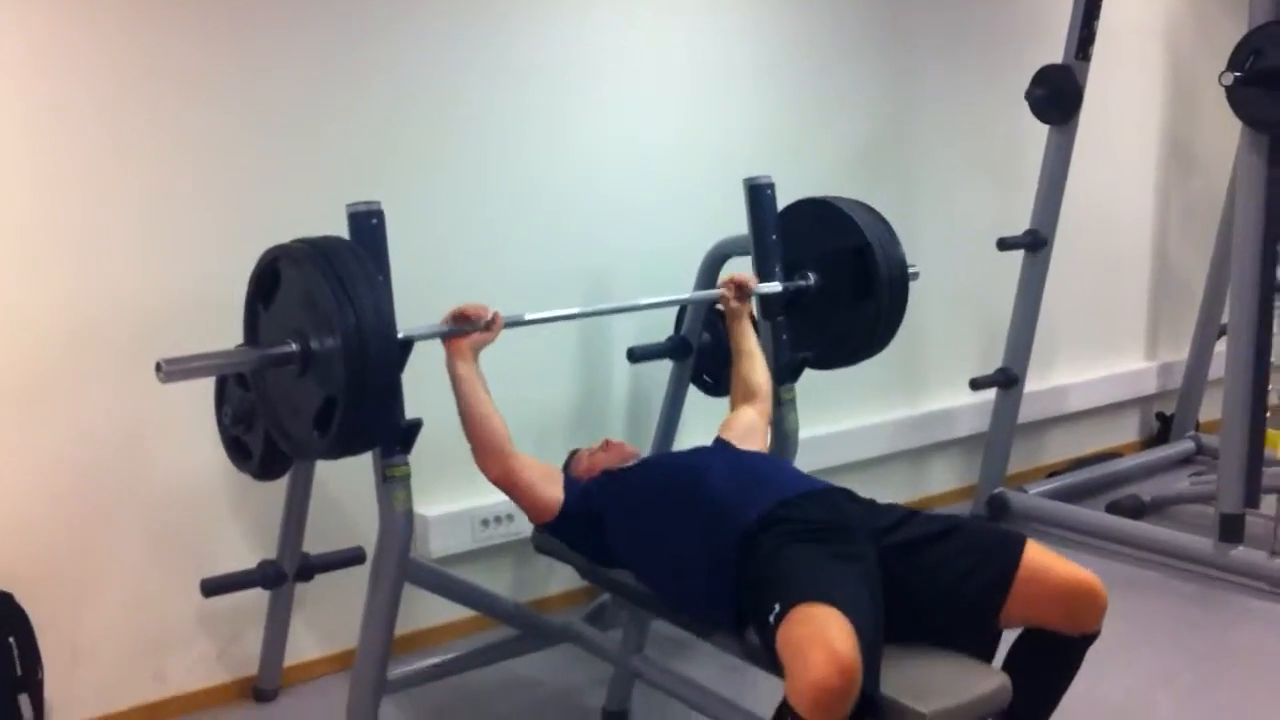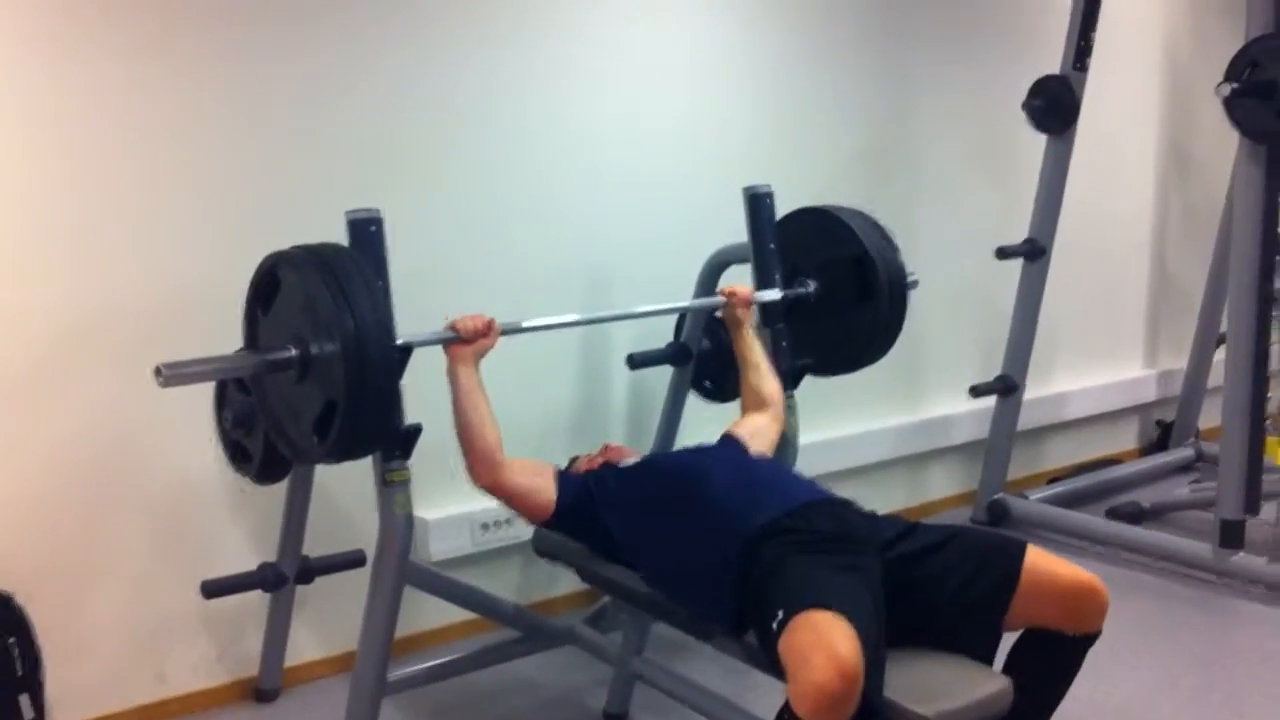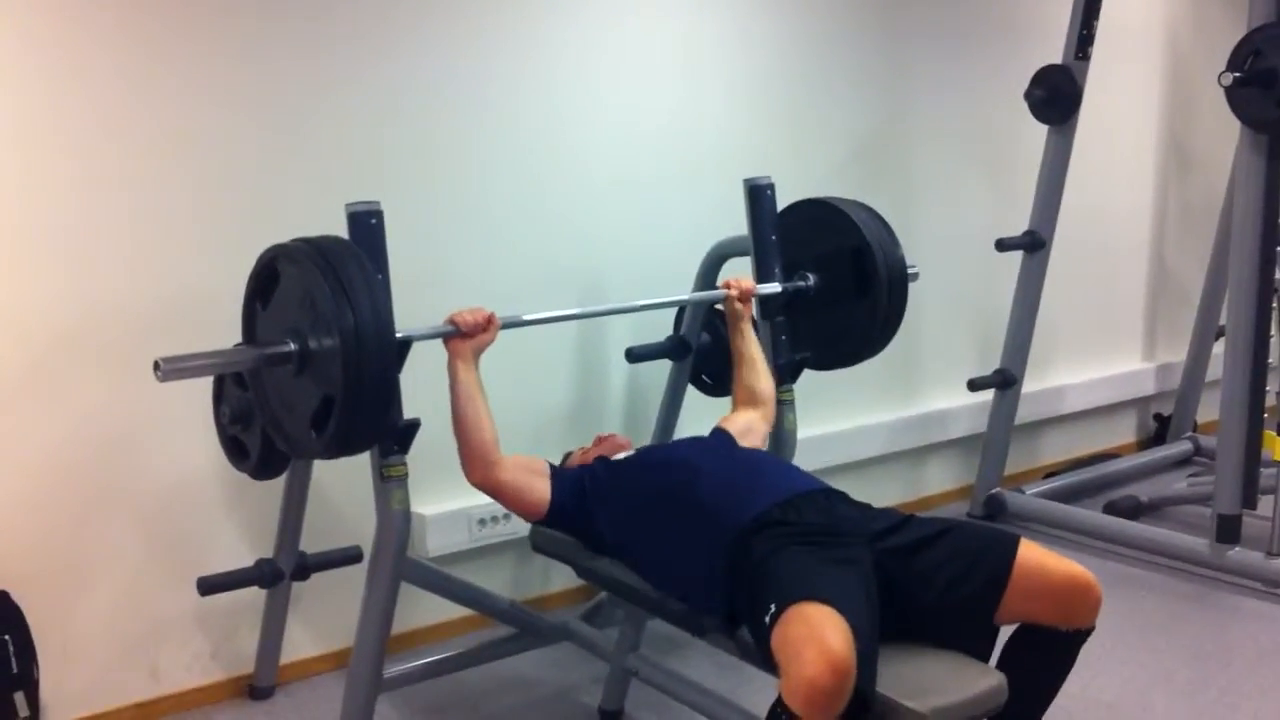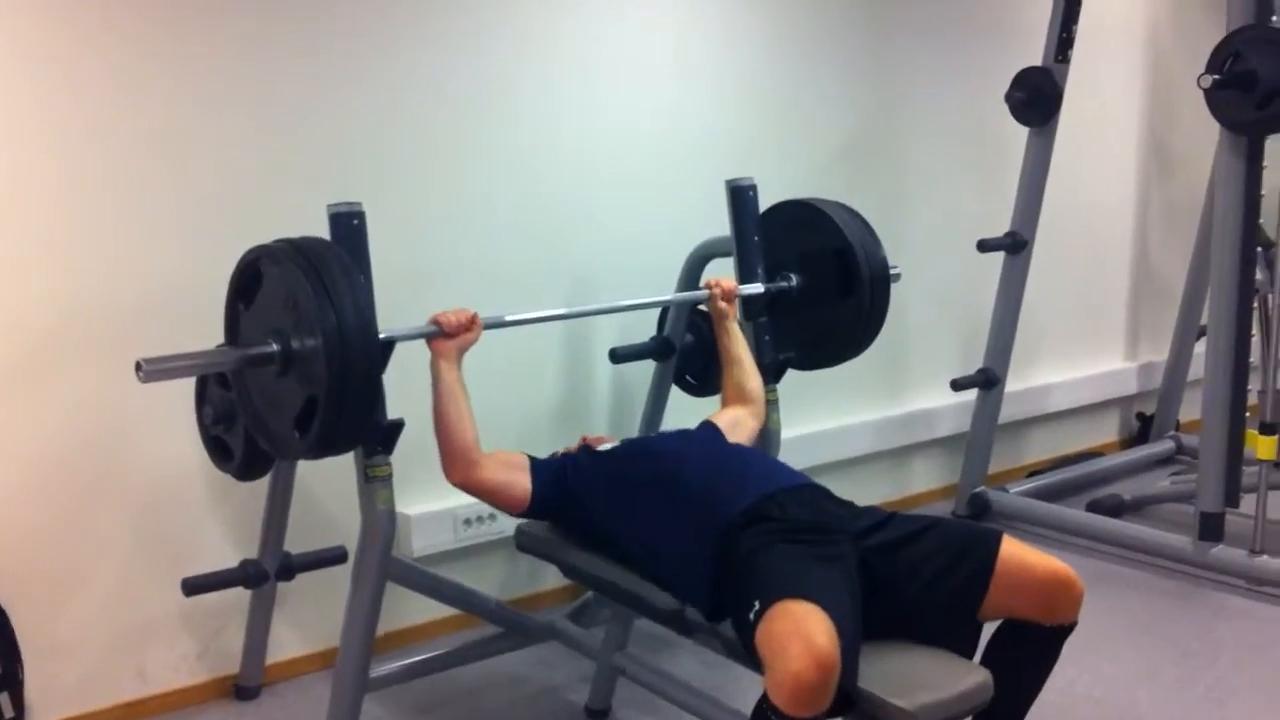
dt=0.4s
person 1, frame 1
left shoulder: (707, 461)
right shoulder: (593, 504)
left elbow: (754, 406)
right elbow: (502, 465)
left wrist: (738, 319)
right wrist: (463, 358)
left hip: (854, 520)
right hip: (774, 549)
left knee: (1079, 598)
person 1, frame 2
left shoulder: (710, 462)
right shoulder: (594, 498)
left elbow: (767, 411)
right elbow: (492, 470)
left wrist: (741, 327)
right wrist: (463, 363)
left hip: (856, 530)
right hip: (776, 557)
left knee: (1080, 598)
person 1, frame 3
left shoulder: (698, 455)
right shoulder: (586, 491)
left elbow: (757, 408)
right elbow: (486, 469)
left wrist: (739, 321)
right wrist: (464, 359)
left hip: (848, 520)
right hip: (769, 549)
left knee: (1074, 594)
person 1, frame 4
left shoulder: (689, 446)
right shoulder: (571, 483)
left elbow: (747, 409)
right elbow: (467, 467)
left wrist: (726, 322)
right wrist: (447, 358)
left hip: (833, 517)
right hip: (755, 545)
left knee: (1056, 590)
